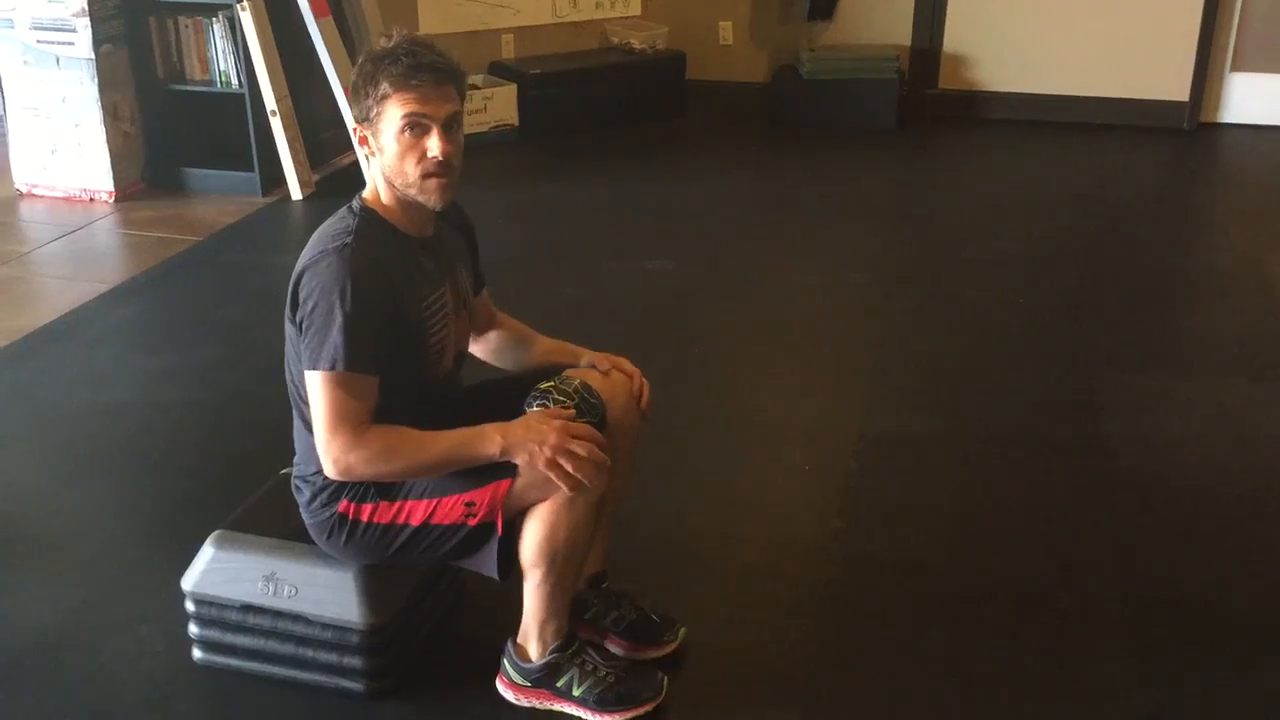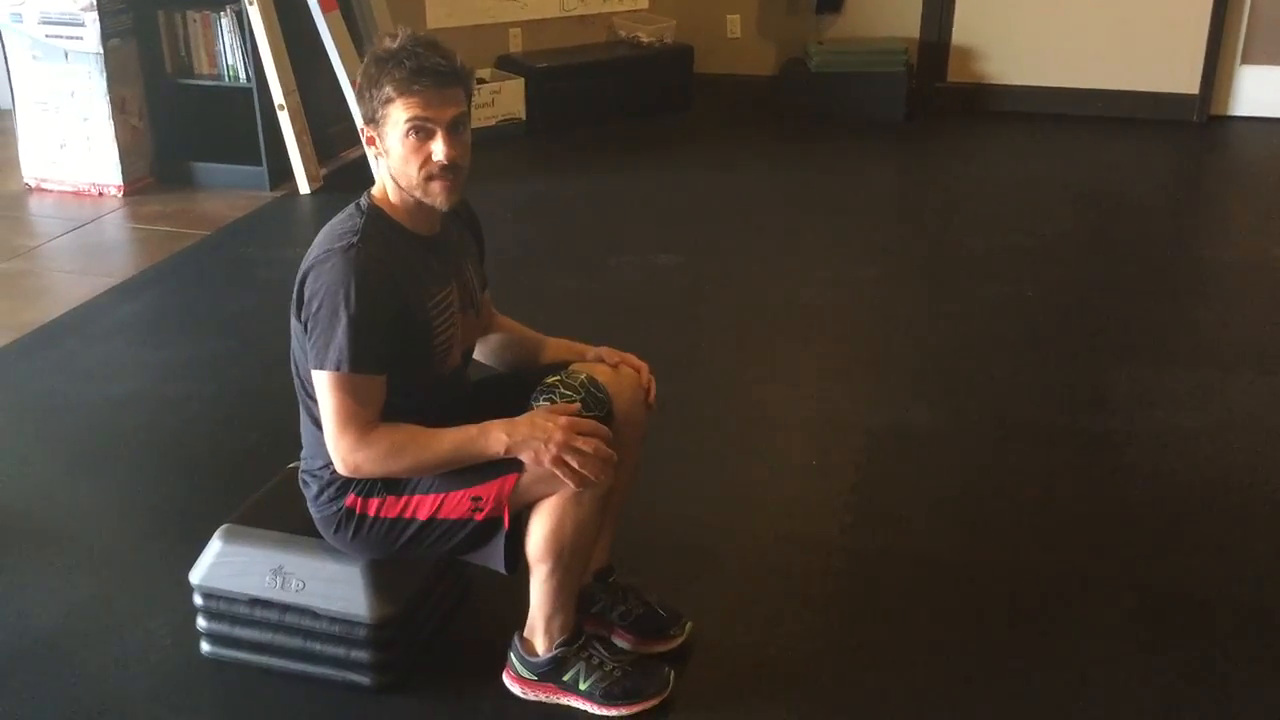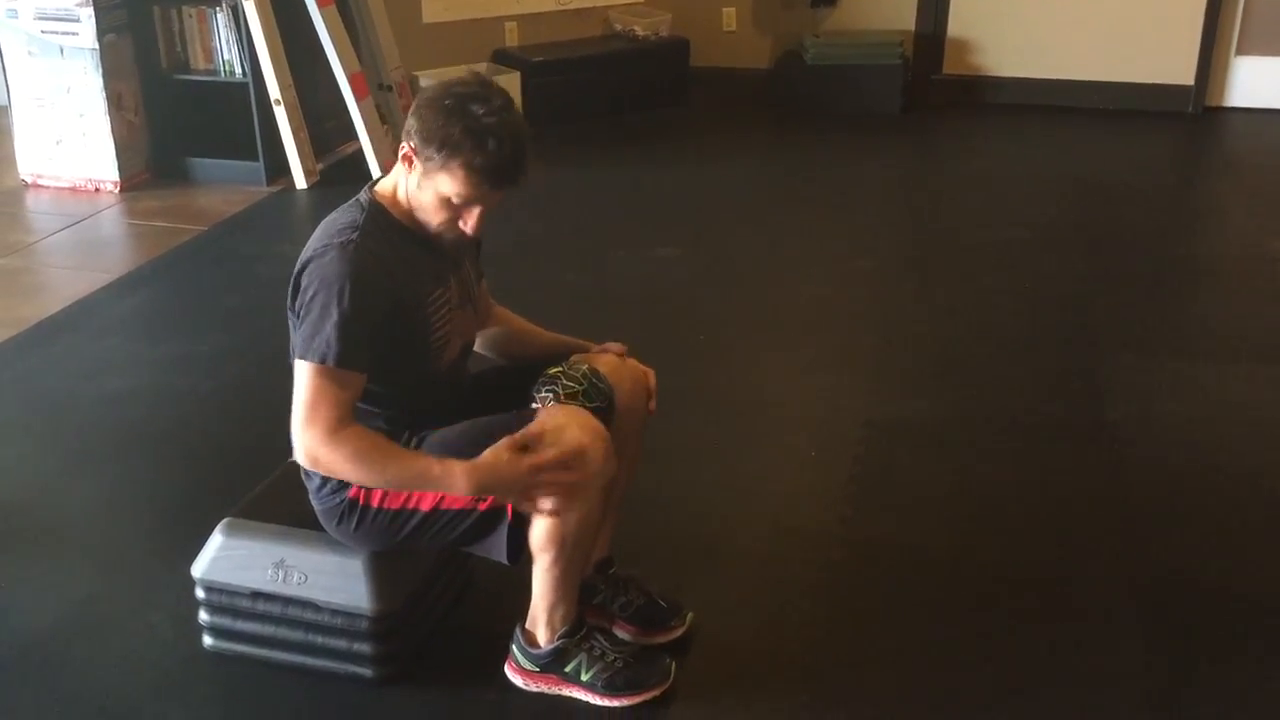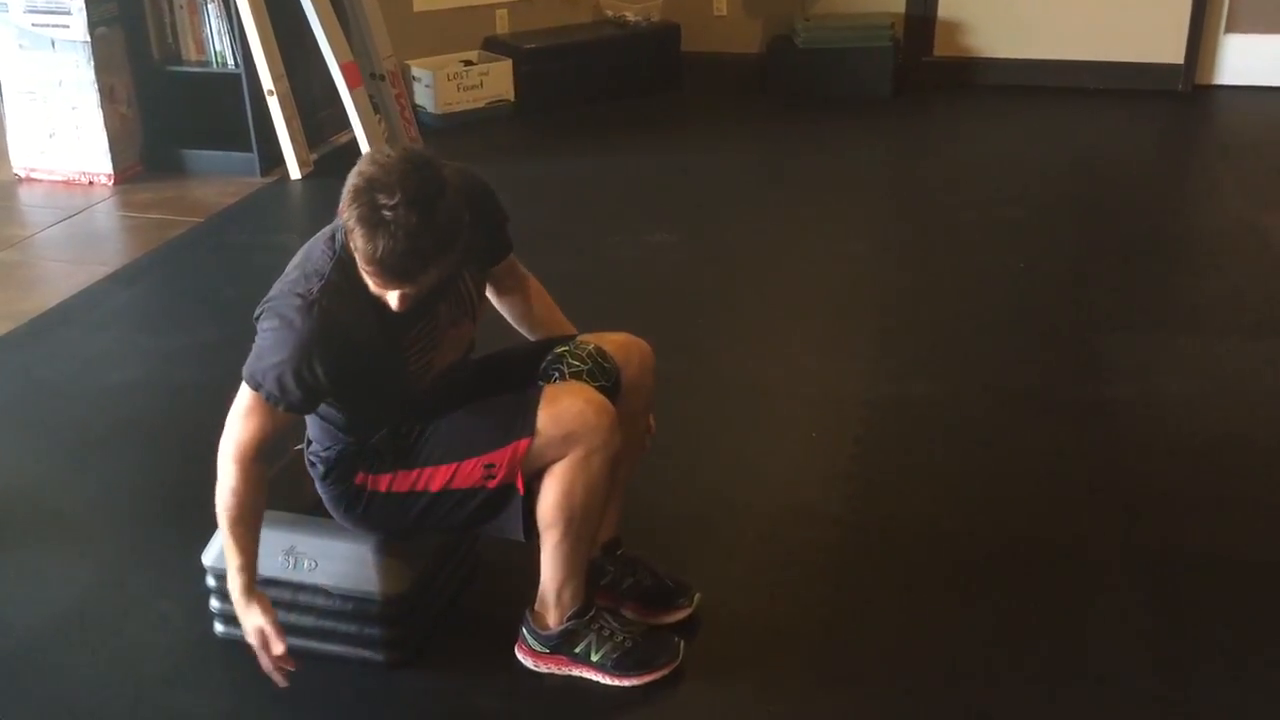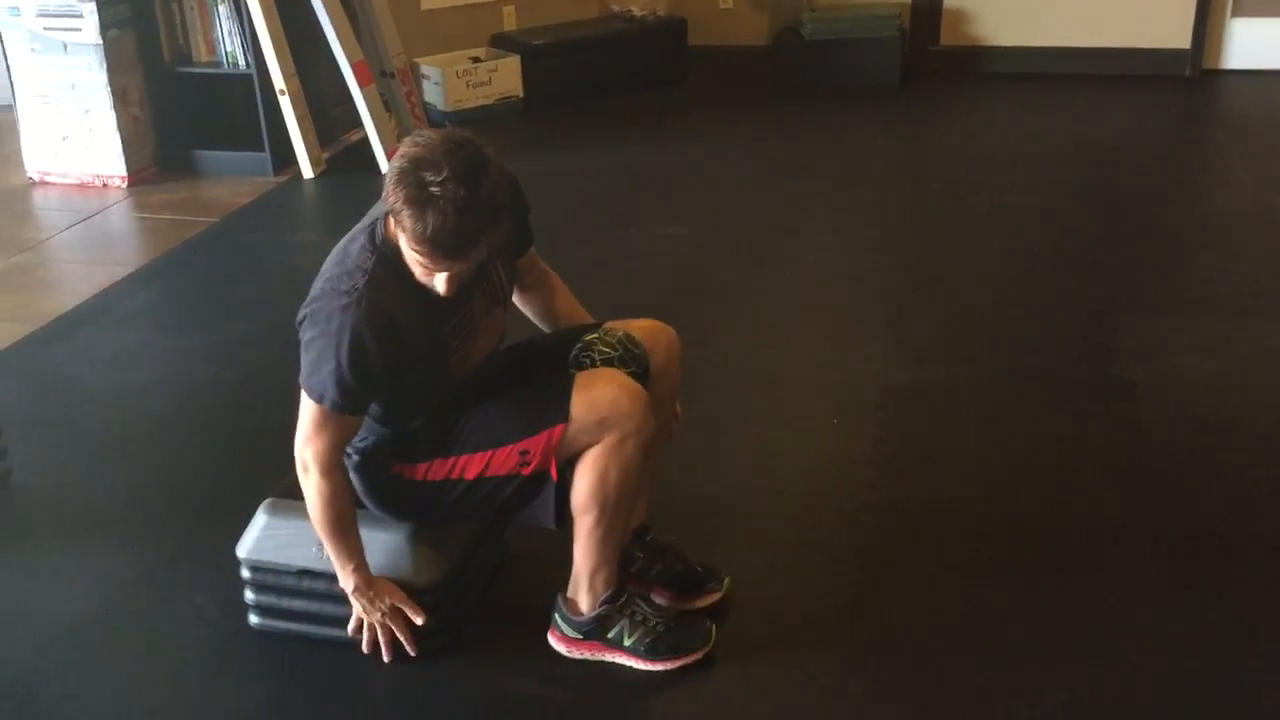
dt=0.7s
person 1, frame 1
left shoulder: (445, 219)
right shoulder: (346, 267)
left elbow: (483, 329)
right elbow: (345, 451)
left wrist: (582, 357)
right wrist: (506, 440)
left hip: (427, 428)
right hip: (358, 493)
left knee: (613, 398)
right knee: (571, 472)
left ankle: (584, 592)
right ankle: (539, 661)
person 1, frame 2
left shoulder: (452, 216)
right shoulder: (351, 268)
left elbow: (483, 331)
right elbow: (355, 449)
left wrist: (586, 354)
right wrist: (510, 437)
left hip: (437, 422)
right hip: (365, 490)
left knee: (620, 391)
right knee: (574, 467)
left ankle: (590, 584)
right ankle: (546, 655)
person 1, frame 3
left shoulder: (443, 218)
right shoulder: (349, 265)
left elbow: (481, 320)
right elbow: (317, 440)
left wrist: (585, 351)
right wrist: (471, 478)
left hip: (437, 412)
right hip: (366, 483)
left knee: (618, 384)
right knee: (580, 447)
left ankle: (589, 578)
right ankle: (547, 646)
person 1, frame 4
left shoulder: (463, 198)
right shoulder: (310, 316)
left elbow: (511, 283)
right elbow: (242, 447)
left wrist: (585, 369)
right wrist: (245, 592)
left hip: (448, 389)
right hip: (371, 464)
left knee: (628, 360)
right knee: (585, 422)
left ankle: (596, 559)
right ankle: (556, 628)
person 1, frame 5
left shoulder: (494, 195)
right shoulder: (354, 309)
left elbow: (531, 279)
right elbow: (317, 455)
left wrist: (610, 353)
right wrist: (358, 583)
left hip: (476, 382)
right hip: (408, 453)
left knee: (655, 347)
right knee: (621, 409)
left ankle: (627, 547)
right ankle: (589, 613)
